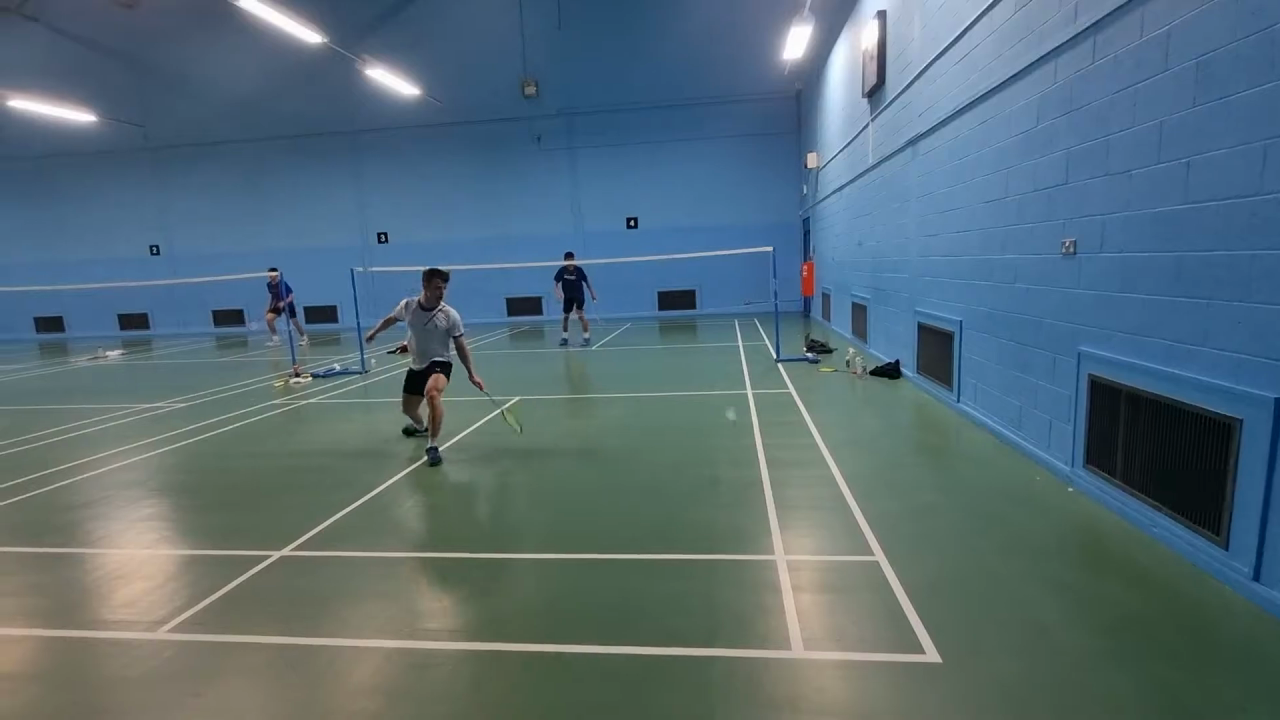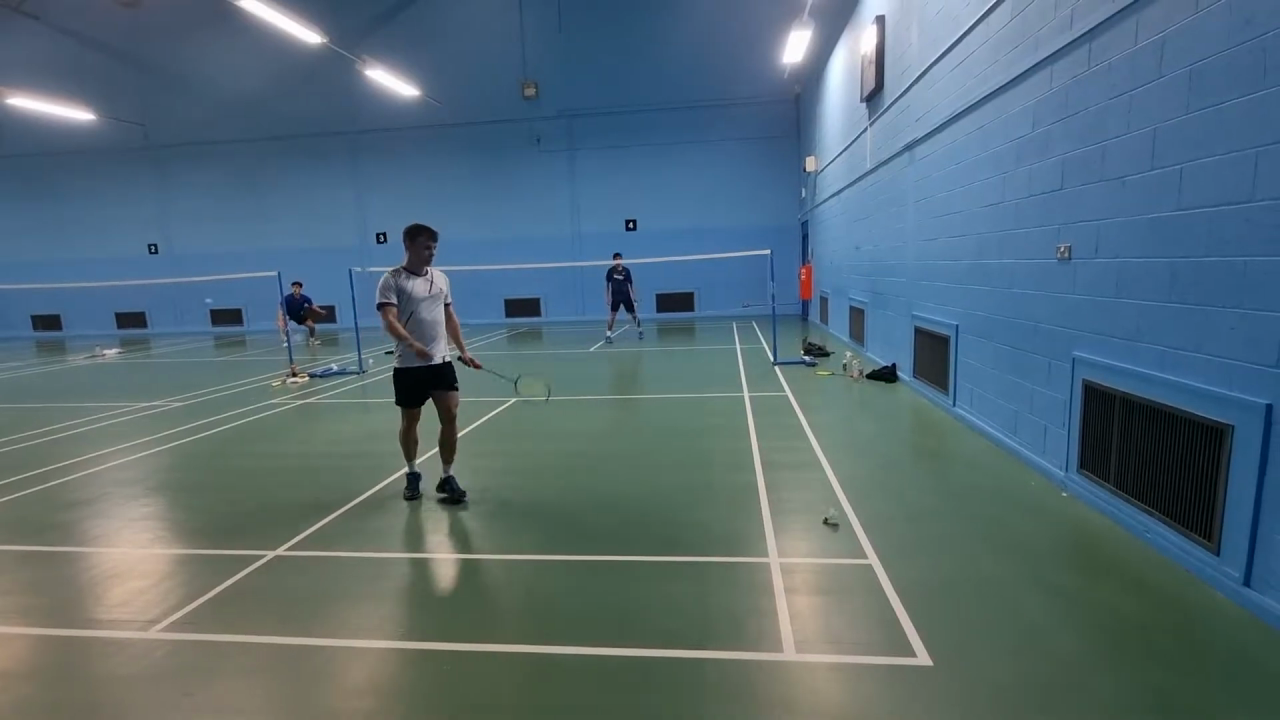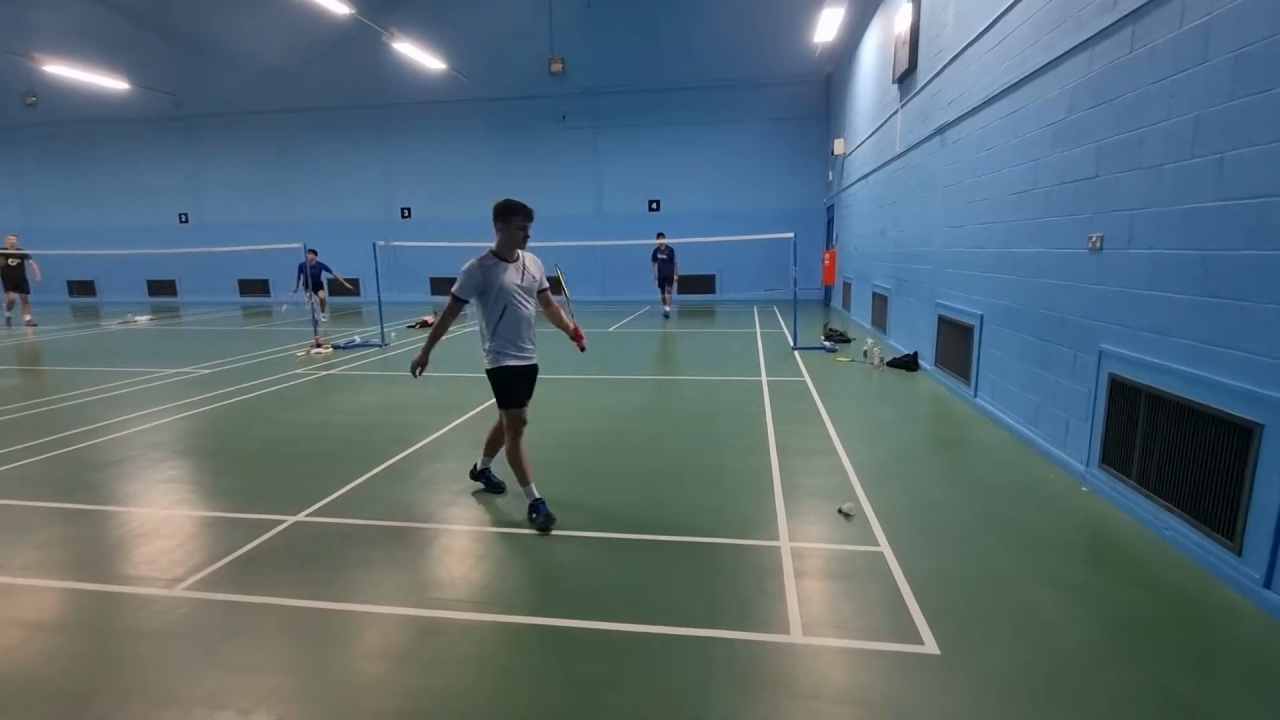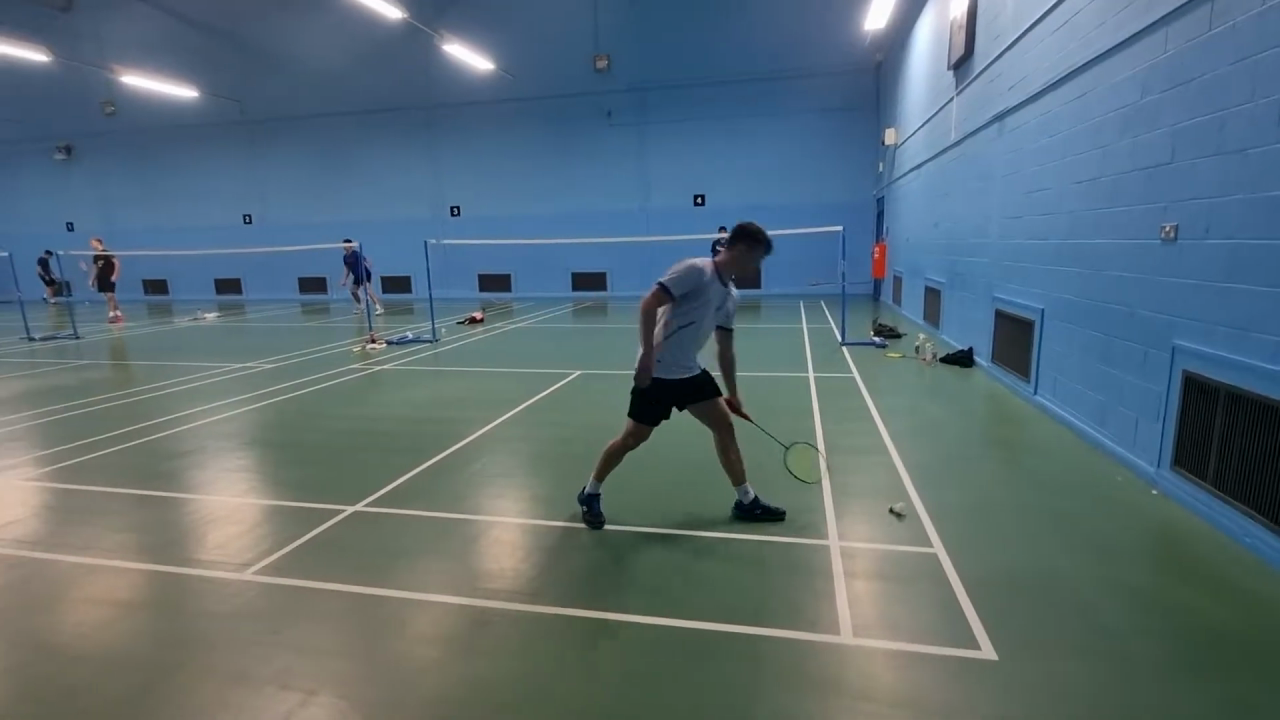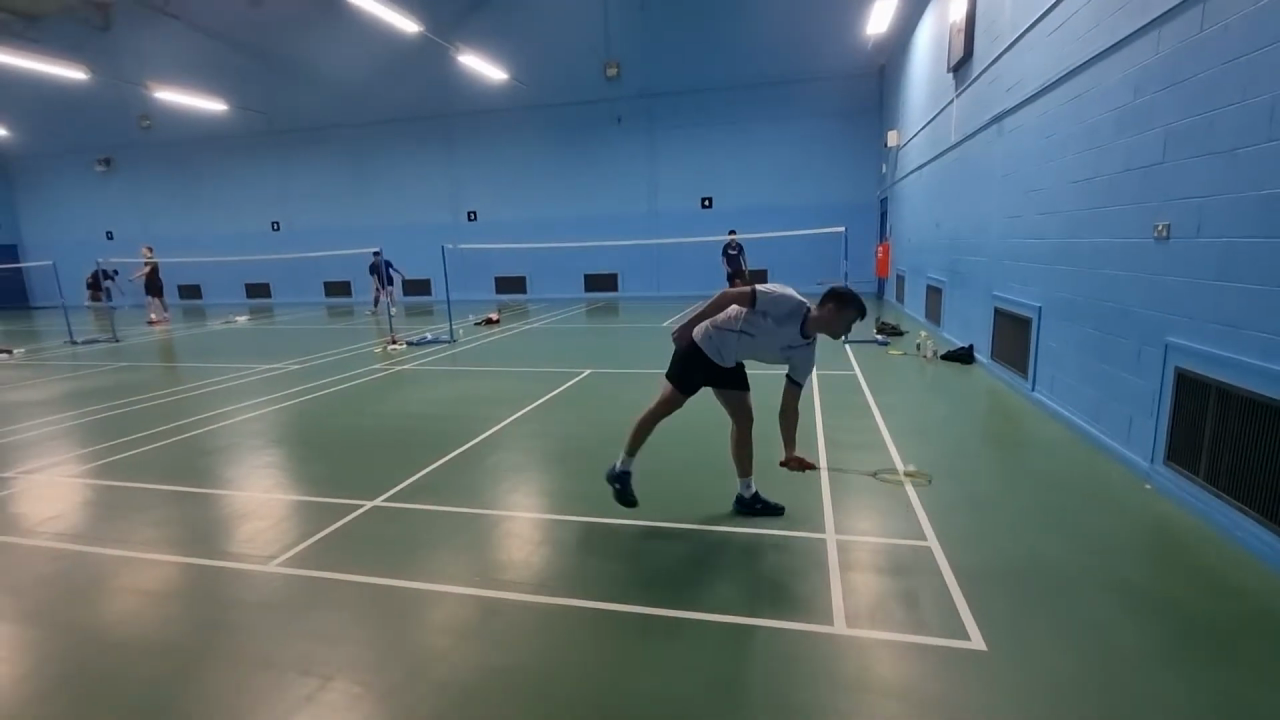
dt=0.7s
person 1, frame 1
left shoulder: (450, 315)
right shoulder: (407, 306)
left elbow: (461, 346)
right elbow: (392, 318)
left wrist: (472, 374)
right wrist: (374, 332)
left hip: (439, 363)
right hip: (416, 366)
left knee: (433, 392)
right knee: (408, 409)
left ankle: (433, 447)
right ankle: (420, 426)
person 1, frame 2
left shoulder: (440, 278)
right shoulder: (391, 280)
right elbow: (389, 321)
left wrist: (463, 350)
right wrist: (413, 344)
left hip: (440, 361)
right hip: (408, 365)
left knee: (450, 416)
right knee: (410, 422)
left ankle: (447, 478)
right ankle: (413, 474)
person 1, frame 3
left shoulder: (533, 263)
right shoulder: (478, 269)
left elbow: (549, 304)
right elbow: (450, 313)
left wrist: (571, 329)
right wrist: (425, 352)
left hip: (528, 359)
right hip: (502, 361)
left knee: (509, 421)
right knee: (516, 426)
left ankle: (482, 468)
right ankle: (535, 501)
person 1, frame 4
left shoulder: (730, 295)
right shoulder: (696, 271)
left elbow: (725, 347)
right elbow: (648, 306)
left wrist: (732, 393)
right wrist: (648, 356)
left hip: (690, 372)
right hip: (657, 372)
left knee: (724, 426)
right knee: (634, 437)
left ankle: (746, 501)
right ankle: (591, 493)
person 1, frame 5
left shoulder: (805, 352)
right shoulder: (788, 303)
left elbow: (789, 406)
right elbow: (731, 295)
left wrist: (790, 452)
right wrist: (692, 323)
left hip: (728, 361)
right hip: (703, 345)
left knee: (744, 419)
right knee: (665, 407)
left ankle: (746, 494)
right ankle: (622, 470)
